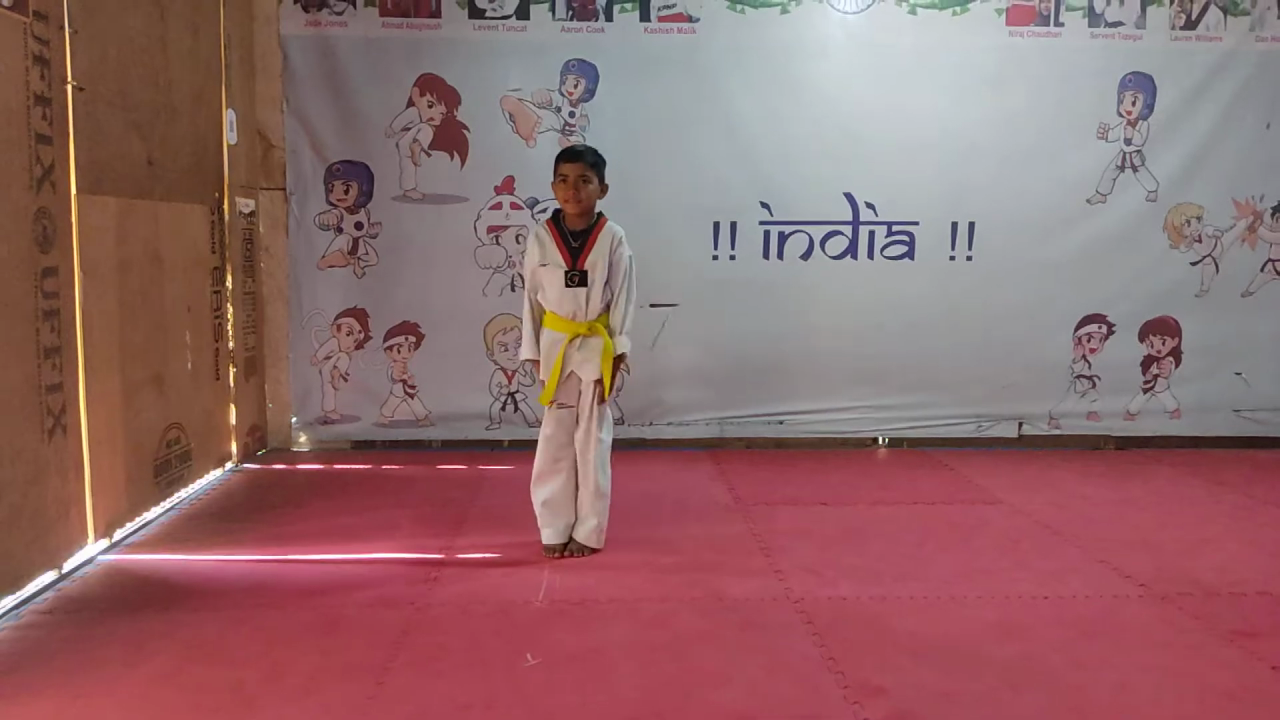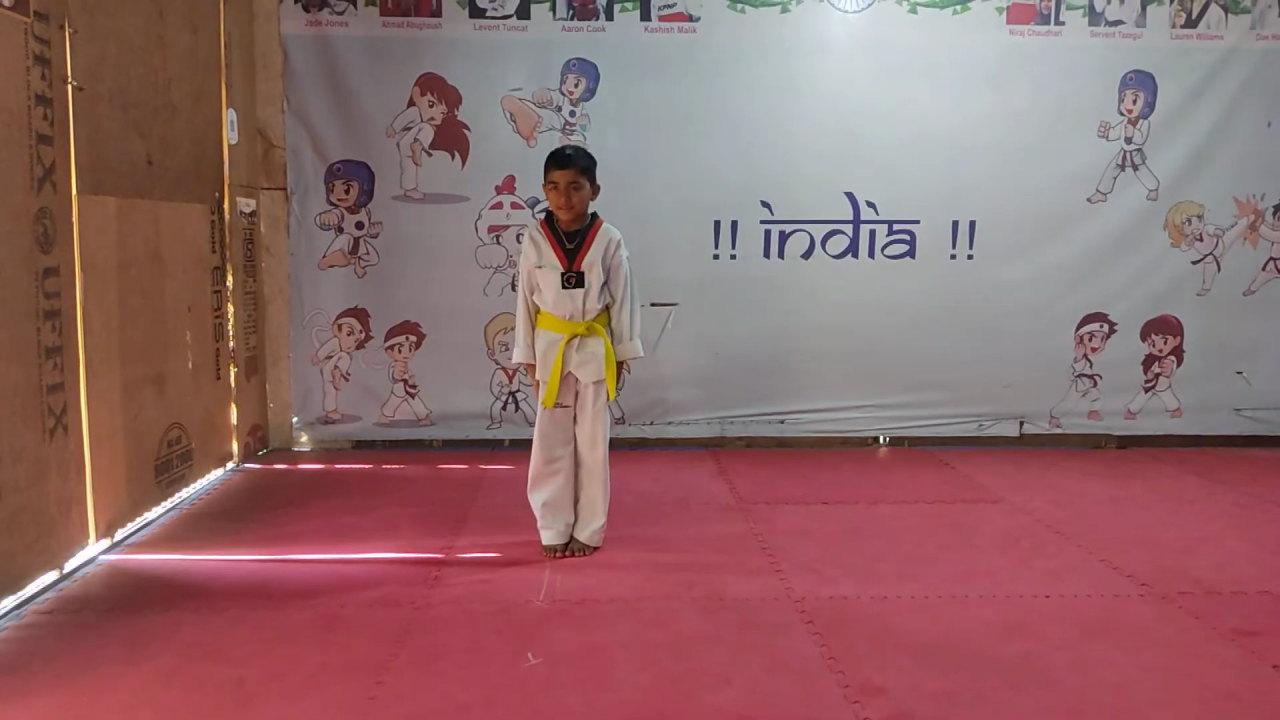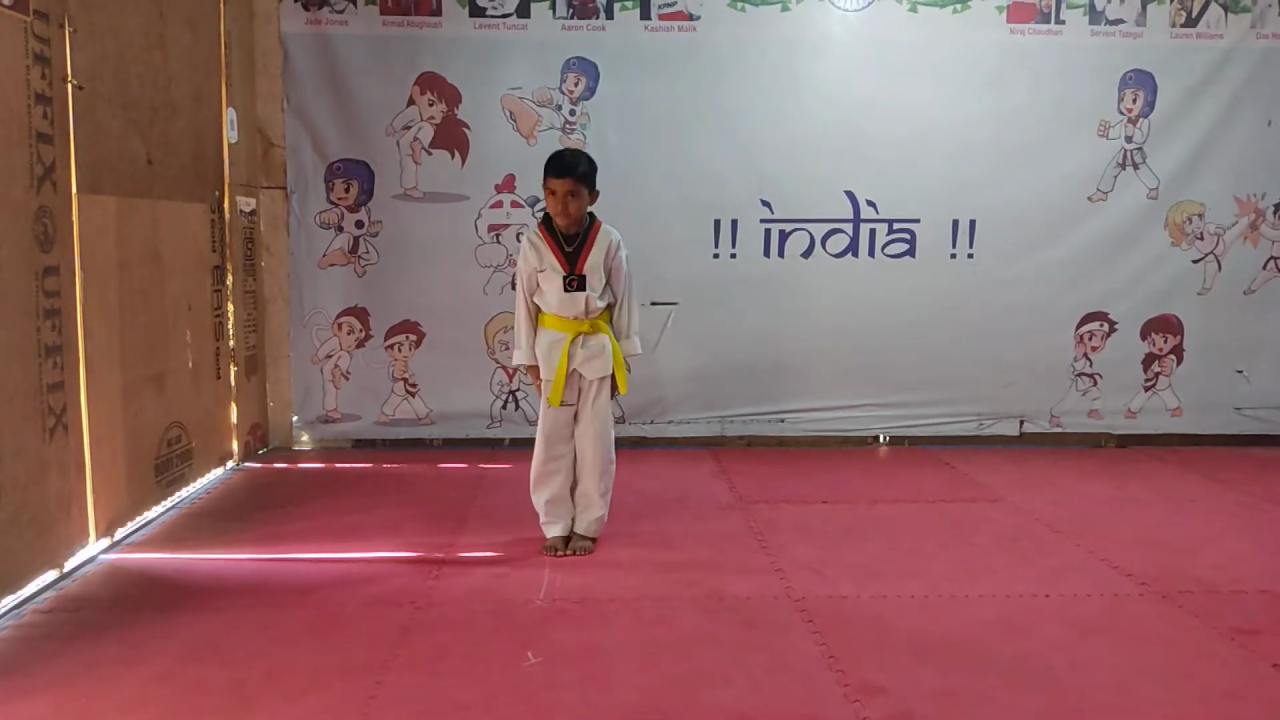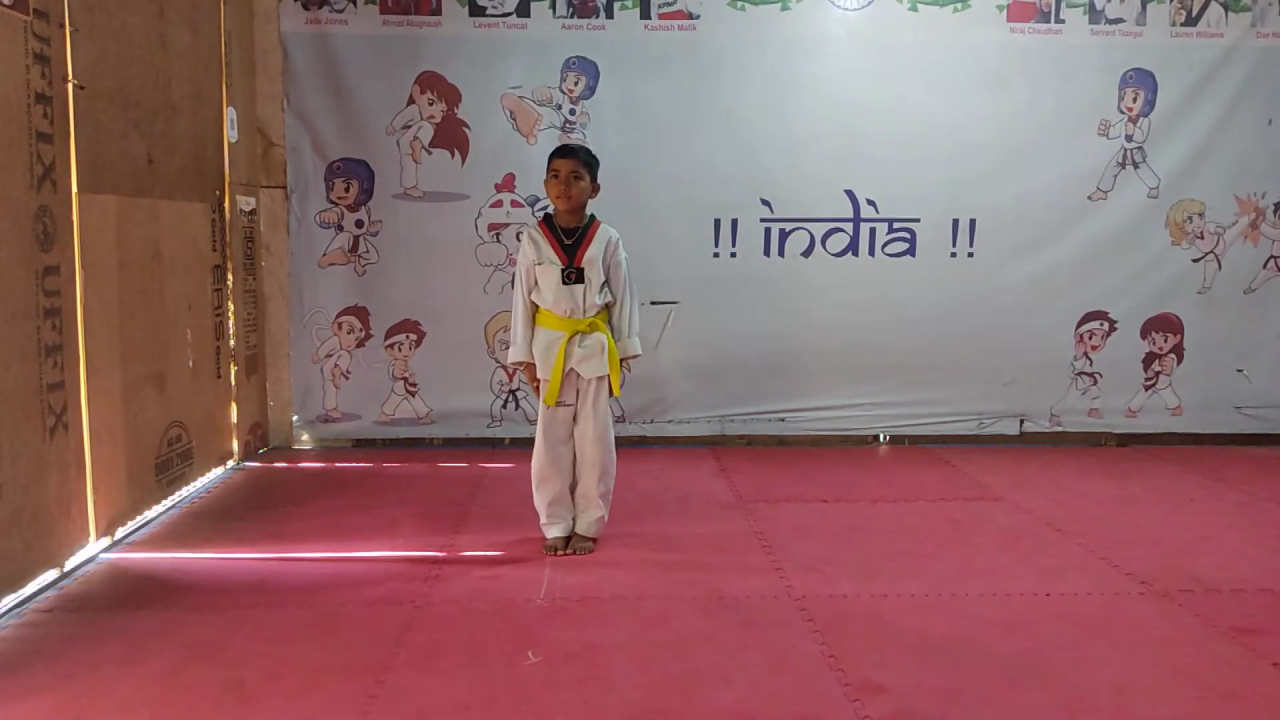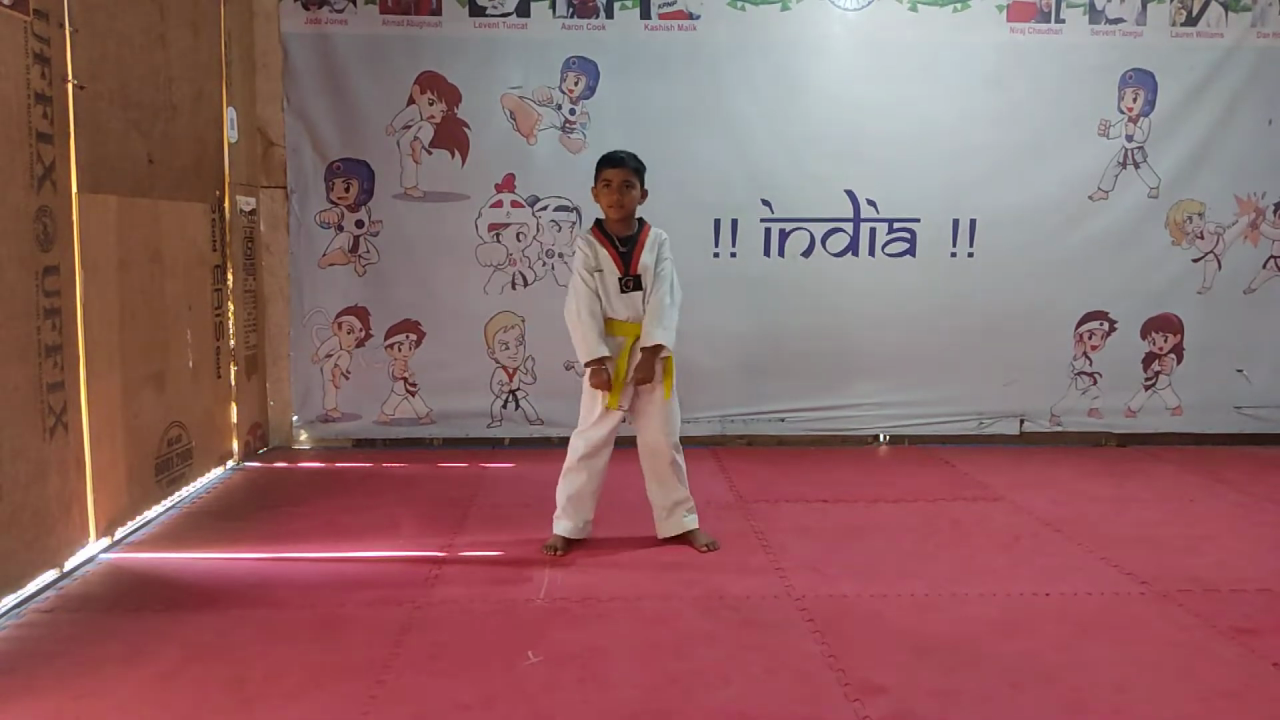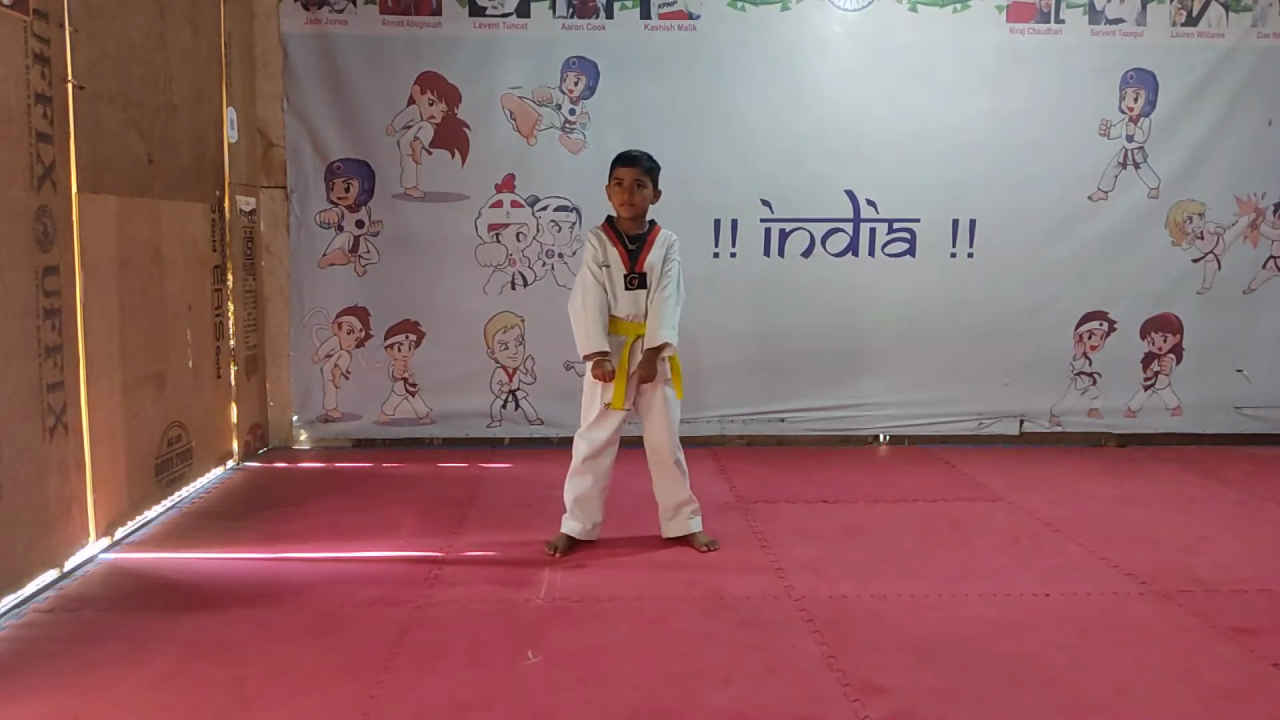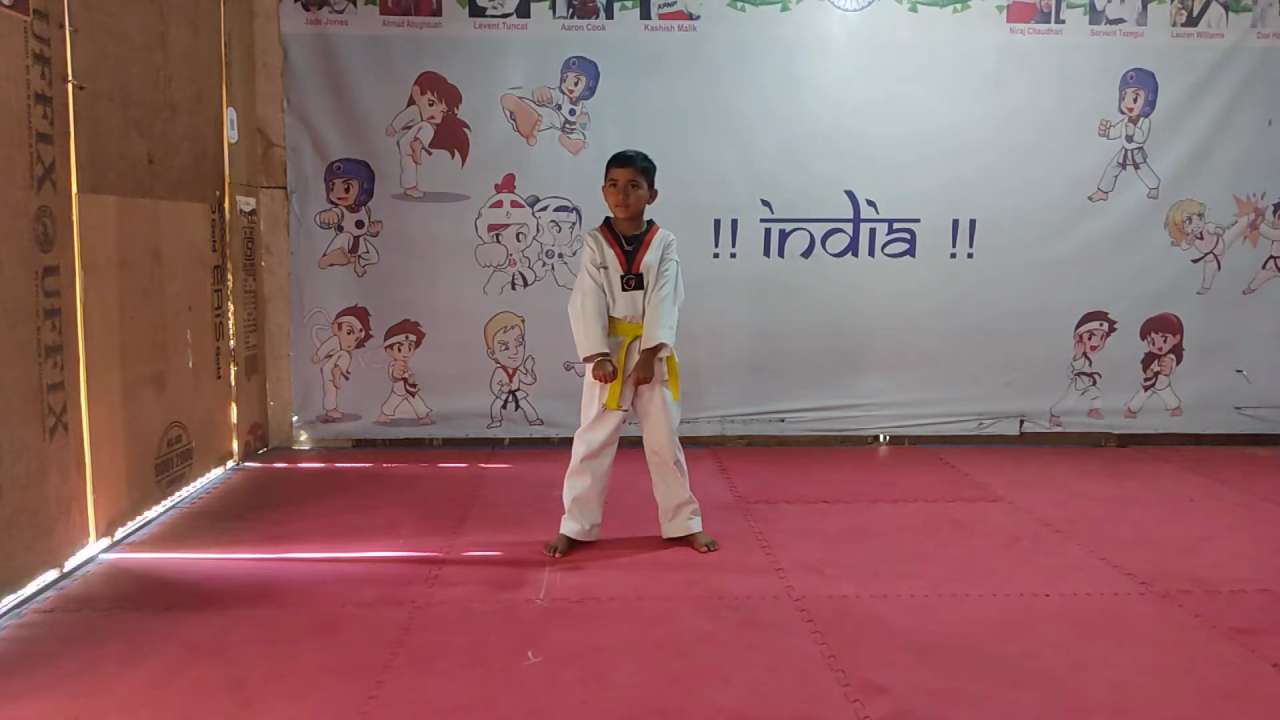
dt=0.7s
person 1, frame 1
left shoulder: (613, 239)
right shoulder: (541, 239)
left elbow: (622, 301)
right elbow: (532, 301)
left wrist: (615, 359)
right wrist: (536, 356)
left hip: (595, 349)
right hip: (555, 348)
left knee: (592, 445)
right knee: (554, 444)
left ankle: (587, 532)
right ankle: (556, 531)
person 1, frame 2
left shoulder: (610, 241)
right shoulder: (535, 241)
left elbow: (623, 301)
right elbow: (525, 301)
left wrist: (620, 358)
right wrist: (529, 359)
left hip: (594, 350)
right hip: (551, 348)
left knee: (592, 443)
right knee: (550, 444)
left ankle: (588, 531)
right ankle: (554, 531)
person 1, frame 3
left shoulder: (609, 241)
right shoulder: (534, 245)
left elbow: (623, 299)
right elbow: (525, 302)
left wrist: (621, 355)
right wrist: (529, 359)
left hip: (597, 347)
right hip: (553, 347)
left knee: (594, 440)
right knee: (552, 441)
left ankle: (587, 526)
right ankle: (557, 526)
person 1, frame 4
left shoulder: (607, 240)
right shoulder: (533, 239)
left elbow: (623, 299)
right elbow: (523, 300)
left wrist: (622, 355)
right wrist: (526, 357)
left hip: (594, 346)
right hip: (551, 346)
left knee: (594, 439)
right knee: (552, 439)
left ankle: (588, 526)
right ankle: (556, 526)
person 1, frame 5
left shoulder: (657, 241)
right shoulder: (588, 245)
left elbow: (663, 301)
right elbow: (581, 307)
left wrist: (653, 353)
right wrist: (597, 361)
left hip: (653, 351)
right hip: (606, 353)
left knee: (662, 441)
right knee: (589, 441)
left ankle: (681, 521)
right ankle: (568, 525)
person 1, frame 6
left shoulder: (666, 243)
right shoulder: (596, 241)
left elbow: (666, 303)
right elbow: (587, 302)
left wrist: (653, 354)
right wrist: (598, 355)
left hip: (654, 353)
right hip: (610, 352)
left knee: (665, 440)
right knee: (594, 440)
left ankle: (683, 523)
right ankle: (576, 525)
person 1, frame 7
left shoulder: (664, 243)
right shoulder: (595, 243)
left elbow: (664, 304)
right elbow: (586, 305)
left wrist: (649, 355)
right wrist: (599, 356)
left hip: (653, 353)
right hip: (607, 353)
left knee: (664, 440)
right knee: (593, 441)
left ankle: (684, 523)
right ankle: (575, 526)
